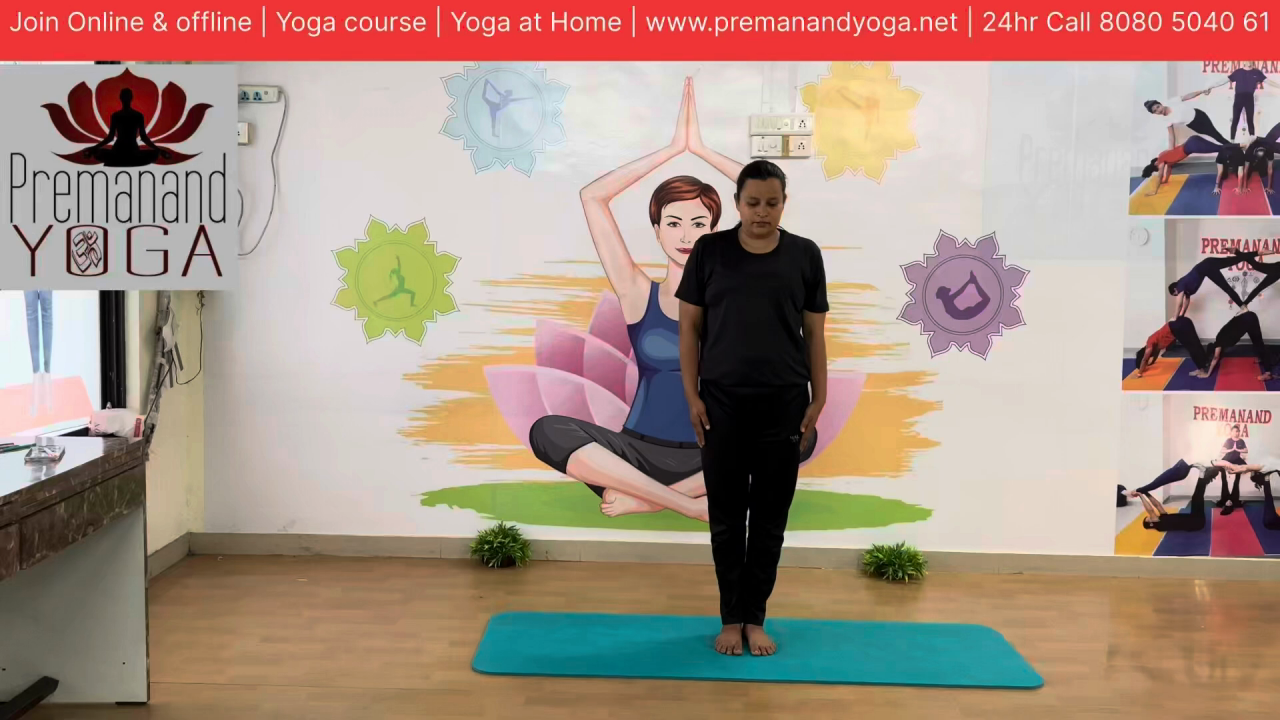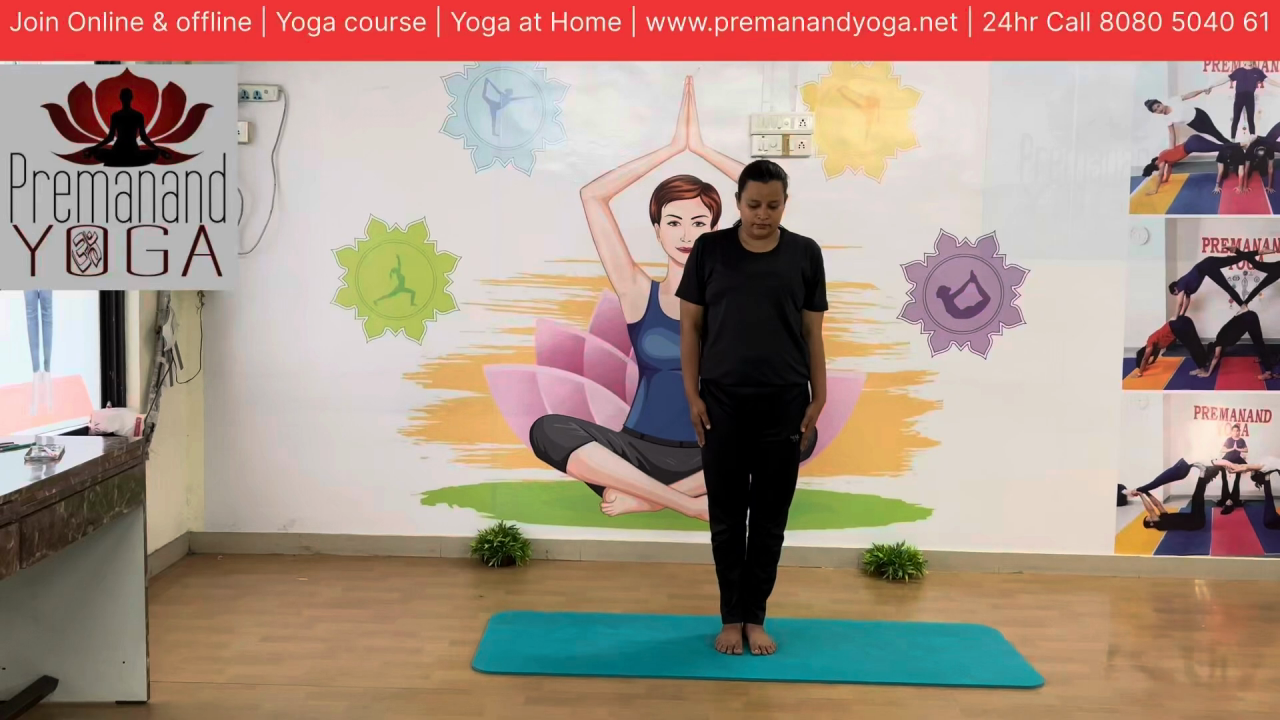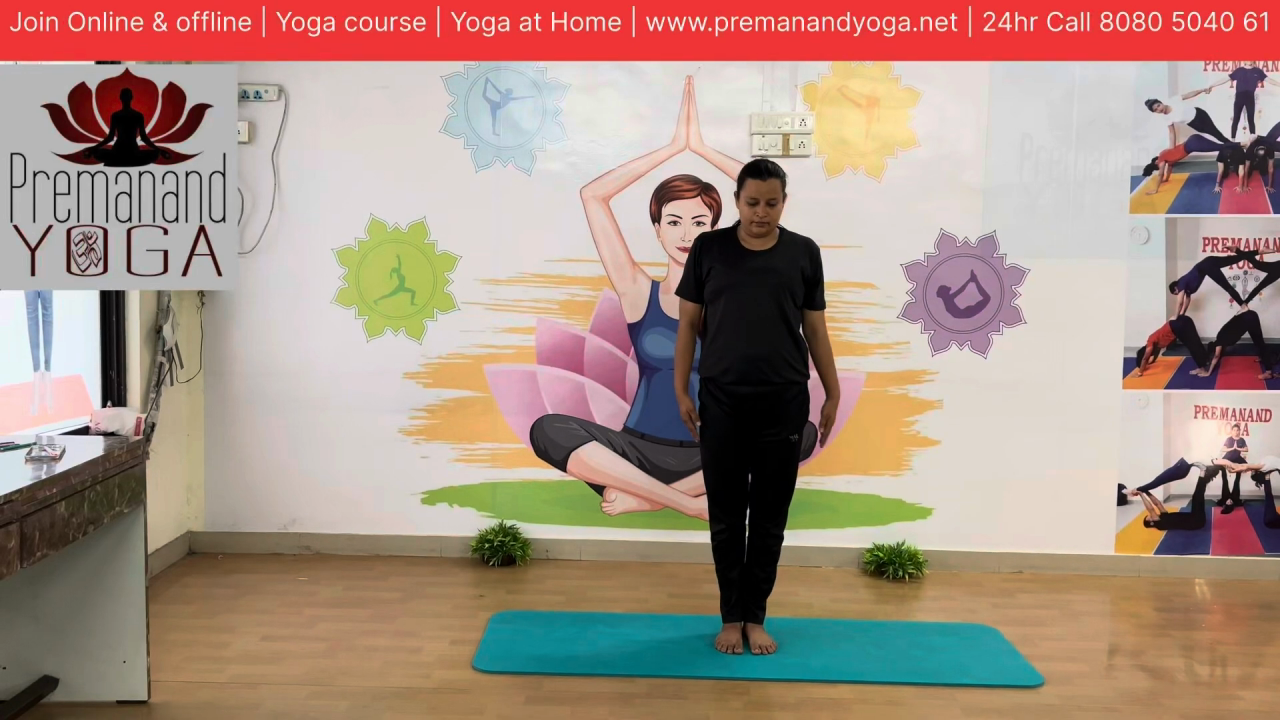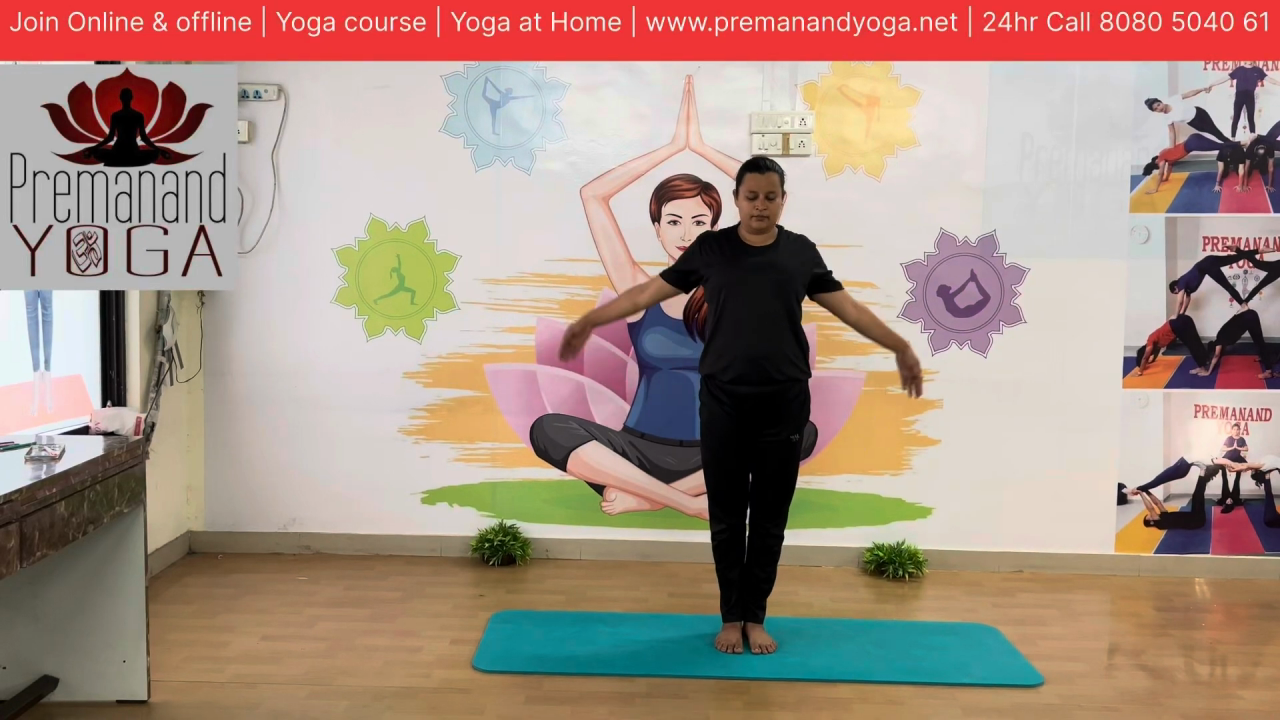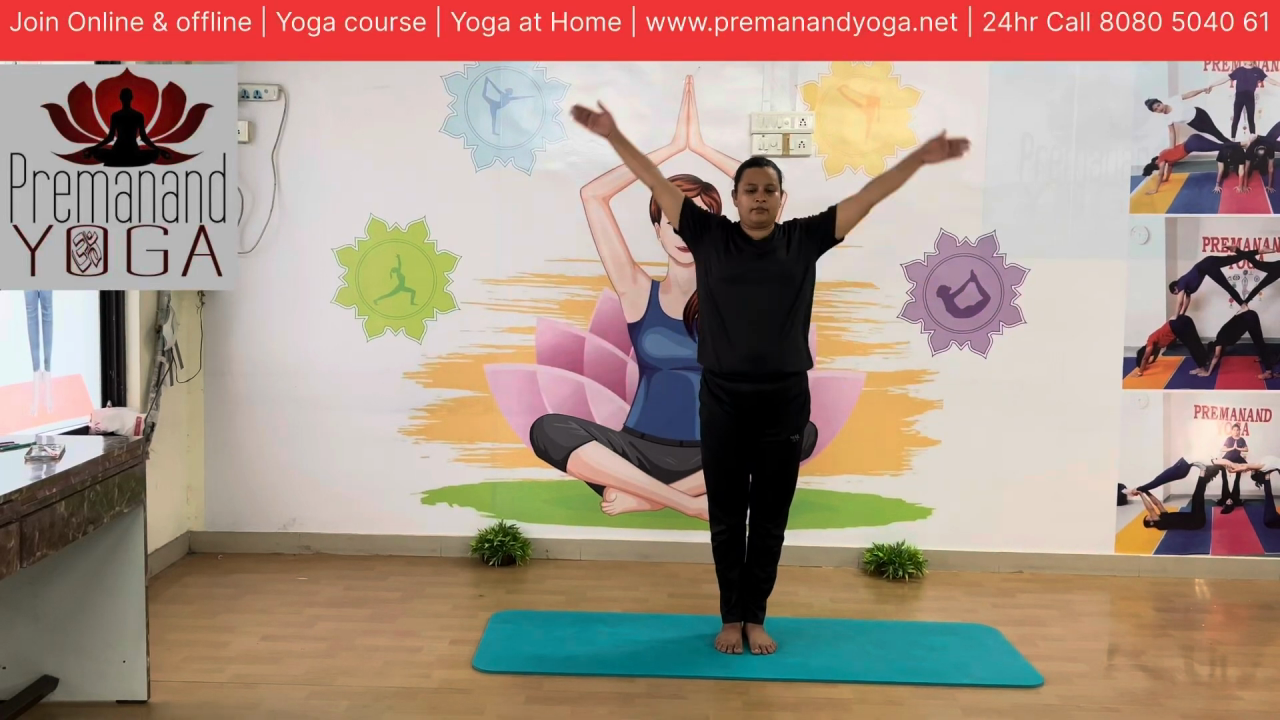
dt=0.4s
person 1, frame 1
left shoulder: (805, 254)
right shoulder: (709, 250)
left elbow: (814, 332)
right elbow: (690, 326)
left wrist: (818, 399)
right wrist: (692, 395)
left hip: (783, 403)
right hip: (722, 402)
left knee: (770, 517)
right knee: (726, 516)
left ankle: (755, 617)
right ankle: (730, 617)
person 1, frame 2
left shoulder: (805, 253)
right shoulder: (709, 249)
left elbow: (812, 331)
right elbow: (691, 326)
left wrist: (818, 400)
right wrist: (693, 394)
left hip: (784, 403)
right hip: (722, 401)
left knee: (770, 516)
right knee: (727, 516)
left ankle: (755, 617)
right ankle: (732, 617)
person 1, frame 3
left shoulder: (803, 252)
right shoulder: (708, 248)
left elbow: (814, 328)
right elbow: (689, 321)
left wrist: (833, 393)
right wrist: (681, 389)
left hip: (783, 400)
right hip: (721, 399)
left knee: (770, 516)
right knee: (725, 514)
left ankle: (755, 616)
right ankle: (731, 615)
person 1, frame 4
left shoulder: (801, 251)
right shoulder: (709, 248)
left elbow: (845, 306)
right elbow: (651, 291)
left wrist: (899, 347)
right wrist: (590, 321)
left hip: (784, 399)
right hip: (723, 399)
left knee: (770, 515)
right knee: (726, 515)
left ankle: (755, 615)
right ankle: (730, 616)
person 1, frame 5
left shoulder: (805, 240)
right shoulder: (710, 238)
left elbow: (865, 198)
right elbow: (660, 184)
left wrist: (920, 158)
right wrist: (613, 137)
left hip: (785, 398)
right hip: (723, 398)
left knee: (770, 517)
right knee: (726, 516)
left ankle: (755, 615)
right ankle: (730, 615)
person 2, frame 1
right shoulder: (638, 294)
right elbow: (592, 197)
left wrist: (699, 148)
right wrist: (673, 148)
right hip: (640, 453)
right knee: (548, 432)
left ankle: (645, 496)
right ankle: (694, 504)
person 2, frame 2
right shoulder: (637, 293)
right elbow: (592, 196)
left wrist: (700, 147)
right wrist: (673, 147)
left hip: (709, 457)
right hip: (641, 453)
right knee: (548, 431)
left ankle: (643, 497)
right ankle: (692, 502)
person 2, frame 3
right shoulder: (639, 291)
right elbow: (593, 197)
left wrist: (700, 146)
right wrist: (675, 146)
right hip: (642, 452)
left knee: (801, 434)
right knee: (548, 431)
left ankle: (644, 496)
right ankle: (693, 502)
person 2, frame 4
right shoulder: (639, 292)
right elbow: (592, 196)
left wrist: (700, 146)
right wrist: (674, 145)
right hip: (643, 452)
left knee: (801, 433)
right knee: (549, 430)
left ankle: (646, 496)
right ankle: (693, 502)
person 2, frame 5
right shoulder: (638, 292)
right elbow: (592, 196)
left wrist: (699, 146)
right wrist: (672, 147)
right hip: (642, 452)
left knee: (800, 433)
right knee: (548, 430)
left ankle: (646, 496)
right ankle: (694, 503)
